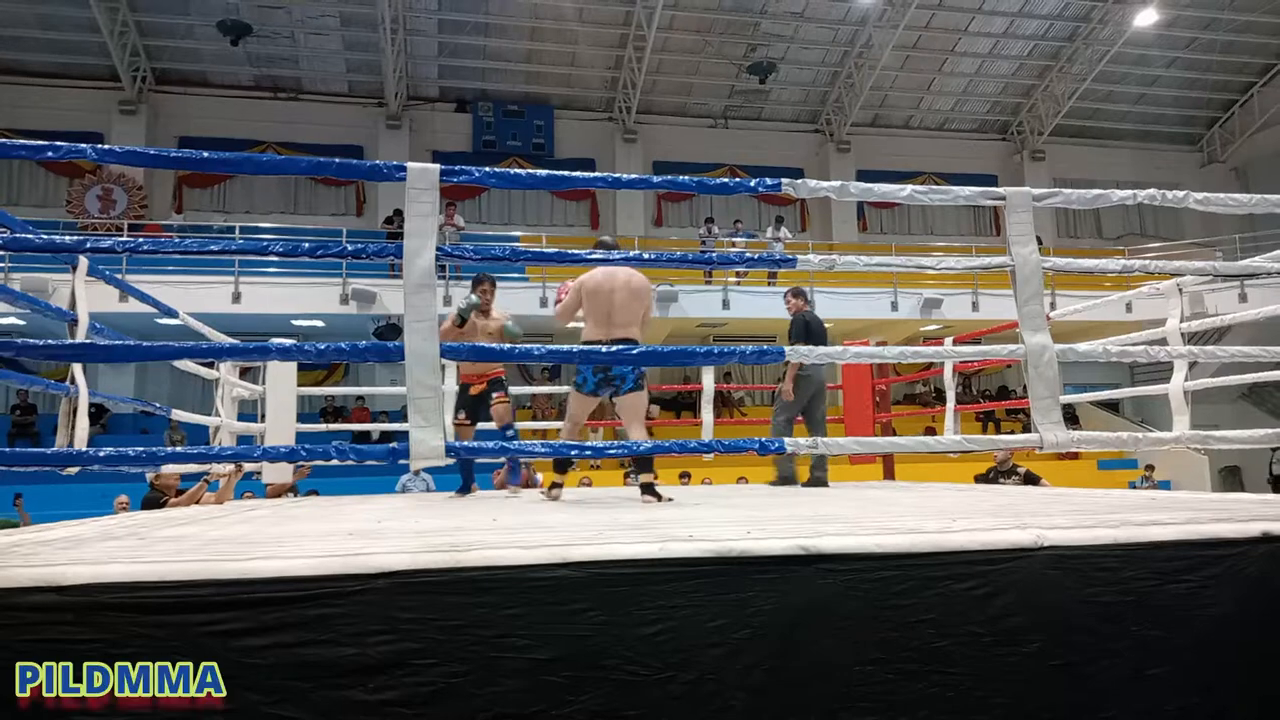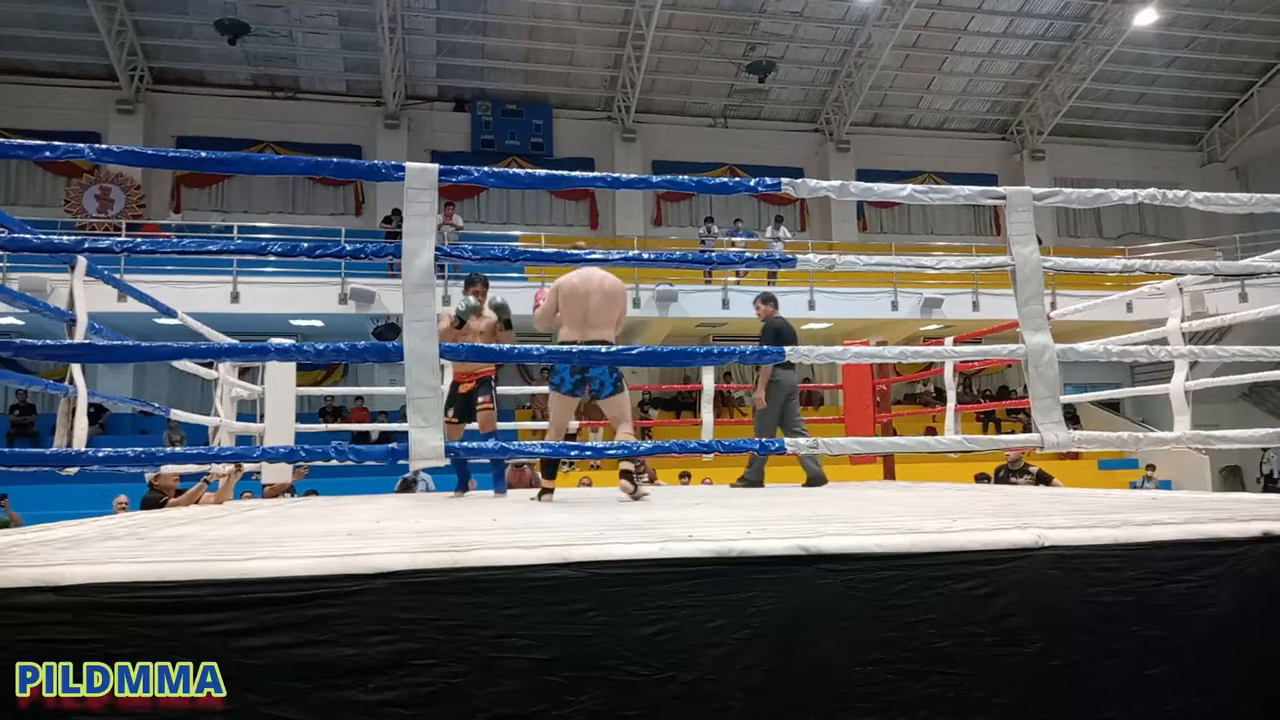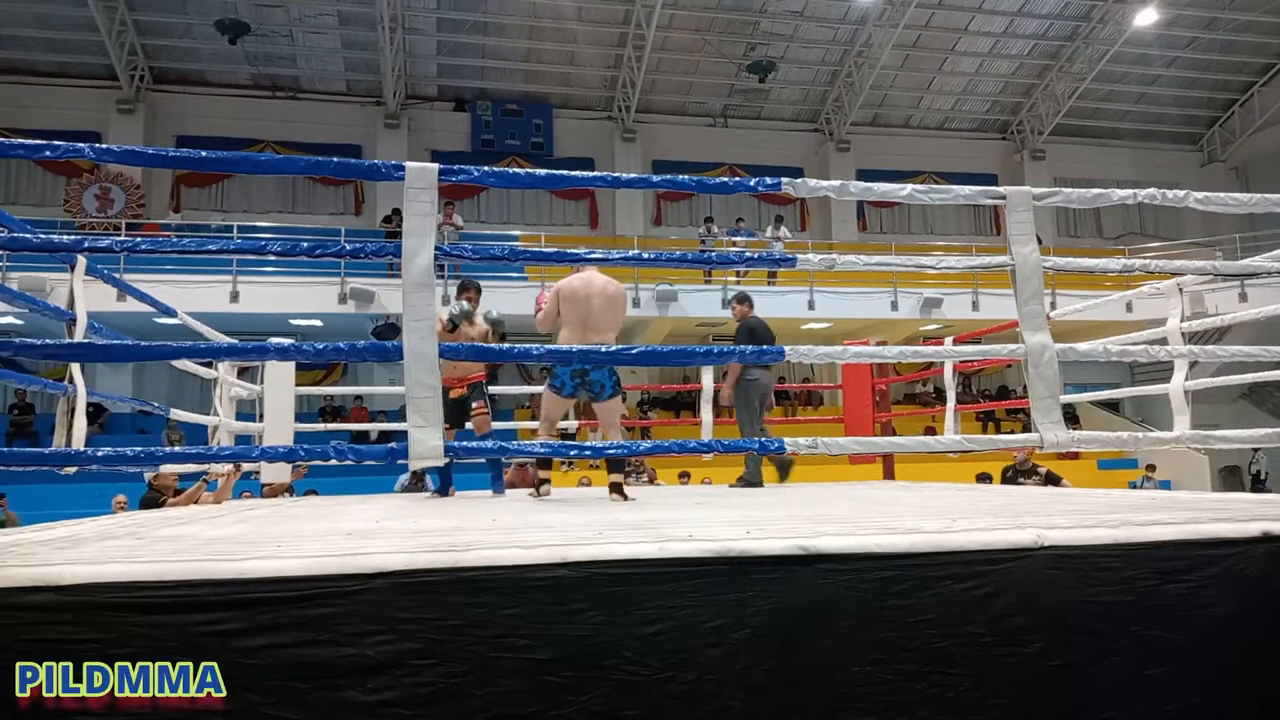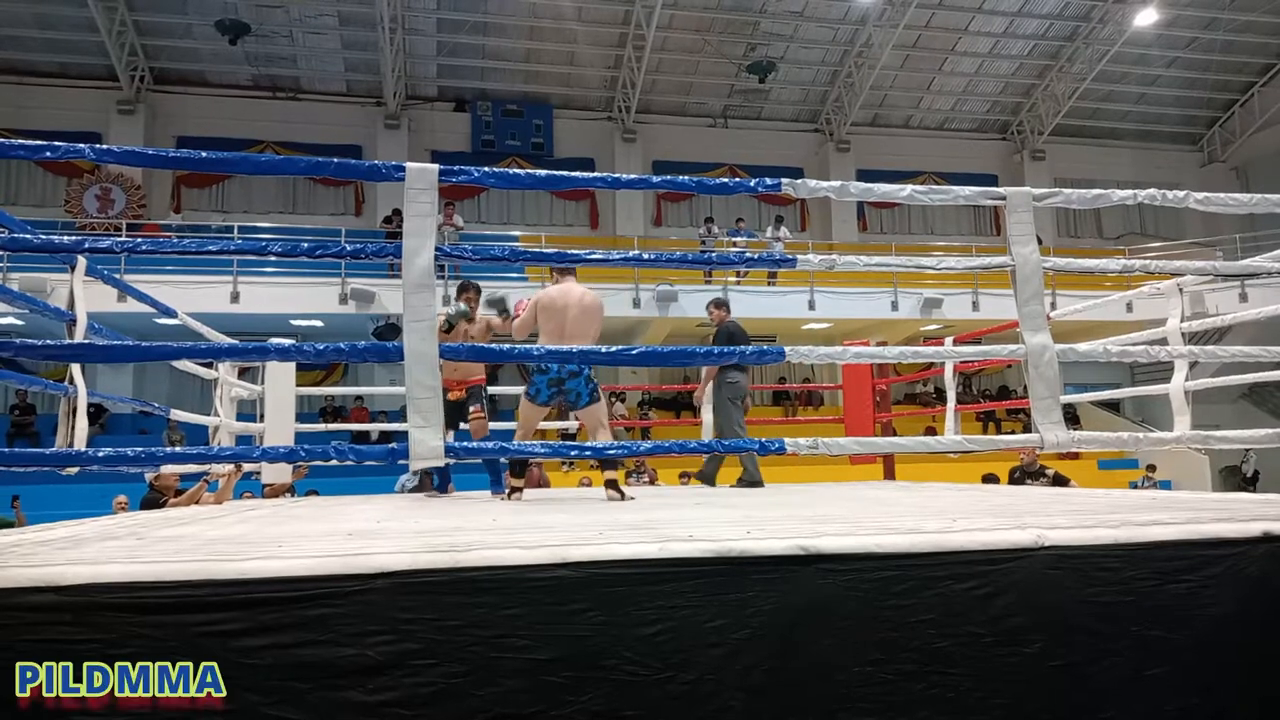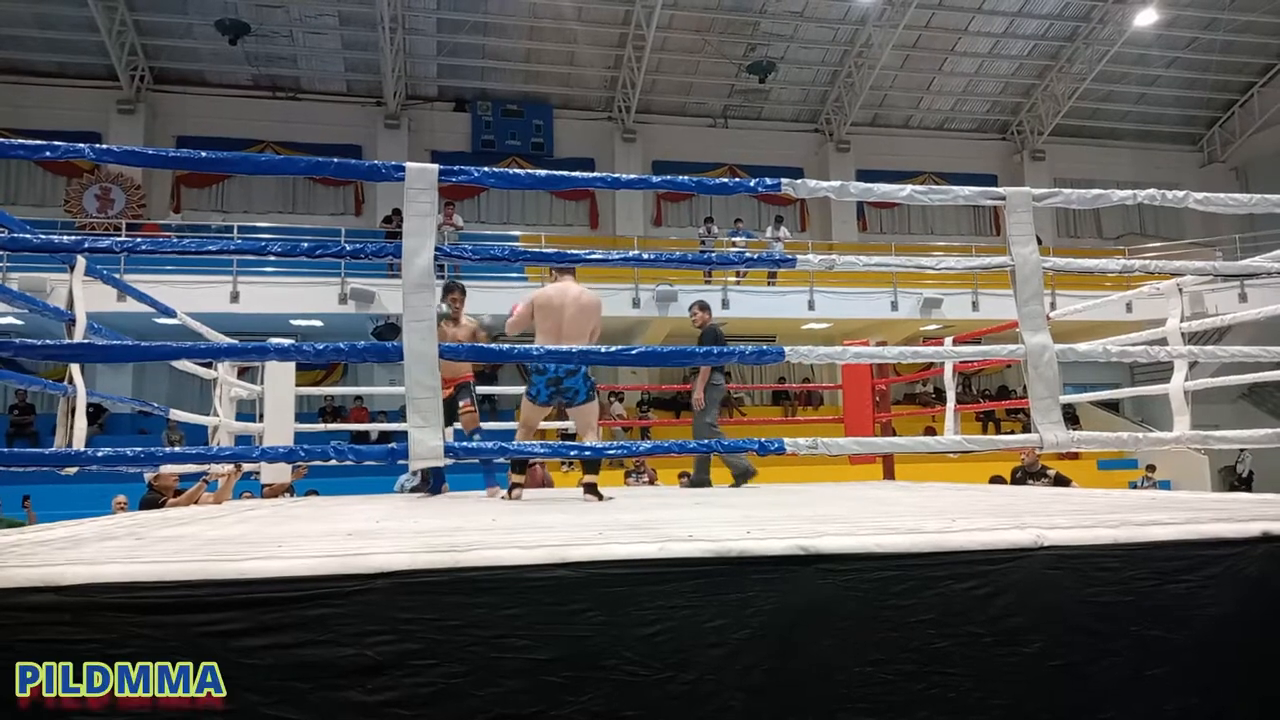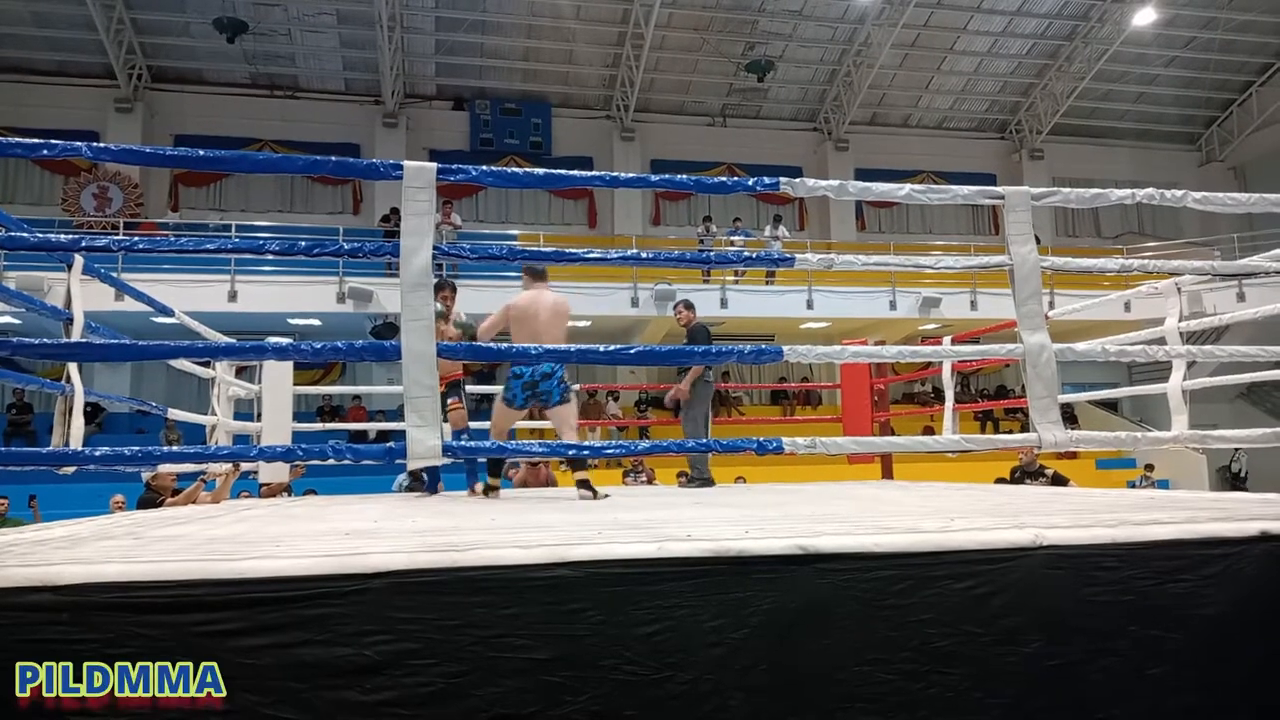
dt=0.3s
person 1, frame 1
left shoulder: (585, 280)
right shoulder: (641, 282)
left elbow: (561, 318)
left wrist: (564, 299)
left knee: (573, 425)
right knee: (636, 427)
left ankle: (556, 484)
right ankle: (647, 487)
person 1, frame 2
left shoulder: (562, 283)
right shoulder: (617, 285)
left elbow: (540, 323)
left wrist: (540, 303)
left hip: (568, 359)
left knee: (556, 427)
right knee: (623, 422)
left ankle: (546, 489)
right ankle: (627, 476)
person 1, frame 3
left shoulder: (563, 286)
right shoulder: (617, 289)
left elbow: (543, 325)
left wrist: (542, 306)
left hip: (567, 363)
right hip: (601, 363)
left knee: (547, 422)
right knee: (612, 428)
left ankle: (543, 481)
right ankle: (616, 487)
person 1, frame 4
left shoulder: (542, 297)
right shoulder: (595, 300)
left elbow: (518, 333)
left wrist: (519, 314)
left hip: (545, 369)
right hip: (578, 371)
left knee: (524, 431)
right knee: (601, 429)
left ankle: (515, 488)
right ankle: (612, 485)
person 1, frame 5
left shoulder: (539, 296)
right shoulder: (593, 300)
left elbow: (511, 330)
left wrist: (517, 314)
left hip: (543, 369)
right hip: (575, 370)
left knee: (526, 428)
right knee: (589, 432)
left ankle: (515, 485)
right ankle: (590, 487)
person 1, frame 6
left shoulder: (514, 304)
right shoulder: (562, 304)
left elbow: (483, 335)
left wrist: (496, 322)
left hip: (521, 374)
right hip: (552, 373)
left knee: (498, 431)
right knee: (569, 433)
left ankle: (492, 486)
right ankle: (584, 484)
person 2, frame 1
left shoulder: (502, 319)
right shoulder: (457, 315)
right elbow: (442, 339)
left wrist: (515, 341)
right wrist: (461, 317)
left hip: (494, 379)
right hip: (467, 383)
left knee: (504, 419)
right knee: (462, 435)
left ankle: (514, 476)
right ankle: (467, 484)
person 2, frame 2
left shoulder: (494, 316)
right shoulder: (450, 315)
left elbow: (509, 344)
right elbow: (440, 340)
left wrist: (506, 320)
right wrist: (459, 319)
left hip: (484, 378)
right hip: (460, 380)
left knee: (487, 425)
right knee: (452, 434)
left ankle: (499, 483)
right ankle: (464, 481)
person 2, frame 3
left shoulder: (484, 324)
right shoulder: (442, 318)
left wrist: (499, 333)
right wrist: (452, 323)
left hip: (475, 384)
right hip: (449, 386)
left knee: (483, 429)
right knee: (442, 437)
left ankle: (498, 484)
right ankle: (445, 486)
person 2, frame 4
left shoulder: (485, 322)
right shoulder: (443, 320)
left elbow: (508, 326)
left wrist: (503, 311)
right wrist: (449, 323)
left hip: (474, 386)
right hip: (449, 388)
left knee: (480, 432)
left ankle: (497, 485)
right ankle: (443, 483)
person 2, frame 5
left shoulder: (472, 325)
left wrist: (488, 339)
right wrist: (434, 323)
left hip: (462, 383)
left knee: (471, 424)
left ankle: (490, 479)
right ankle: (438, 483)
person 2, frame 6
left shoulder: (460, 322)
left wrist: (471, 336)
left hip: (453, 381)
left knee: (459, 421)
left ankle: (473, 478)
right ankle: (433, 483)
person 3, frame 1
left shoulder: (800, 319)
right shoulder: (818, 322)
left wrist: (787, 381)
left hip: (804, 373)
right hip: (819, 373)
left knee: (782, 421)
right knee: (817, 426)
left ankle: (786, 472)
right ankle: (819, 476)
person 3, frame 2
left shoulder: (770, 326)
right shoulder: (788, 326)
left wrist: (760, 388)
left hip: (776, 379)
right hip: (790, 379)
left knee: (764, 430)
right knee: (795, 429)
left ankle: (753, 477)
right ankle: (815, 473)
person 3, frame 3
left shoulder: (745, 327)
right shoulder: (765, 328)
left wrist: (727, 387)
right wrist: (770, 393)
left hip: (749, 378)
right hip: (764, 378)
left knee: (748, 429)
right knee: (756, 427)
left ankle: (752, 477)
right ankle: (780, 459)
person 3, frame 4
left shoulder: (724, 330)
right shoulder: (741, 332)
left wrist: (702, 387)
right wrist: (746, 396)
left hip: (727, 380)
right hip: (741, 380)
left knee: (735, 430)
right knee: (721, 430)
left ankle: (752, 477)
right ankle: (708, 474)
person 3, frame 5
left shoulder: (709, 332)
right shoulder: (713, 333)
left wrist: (698, 389)
left hip: (709, 384)
right hip: (711, 385)
left knee: (708, 429)
right knee: (702, 430)
left ankle: (741, 467)
right ankle: (701, 477)
person 3, frame 6
left shoulder: (698, 330)
right shoulder: (692, 333)
left wrist: (685, 383)
right wrist: (676, 389)
left hip: (698, 382)
right hip: (692, 384)
left knee: (694, 430)
right knee: (695, 430)
left ankle: (702, 476)
right ankle: (698, 475)
